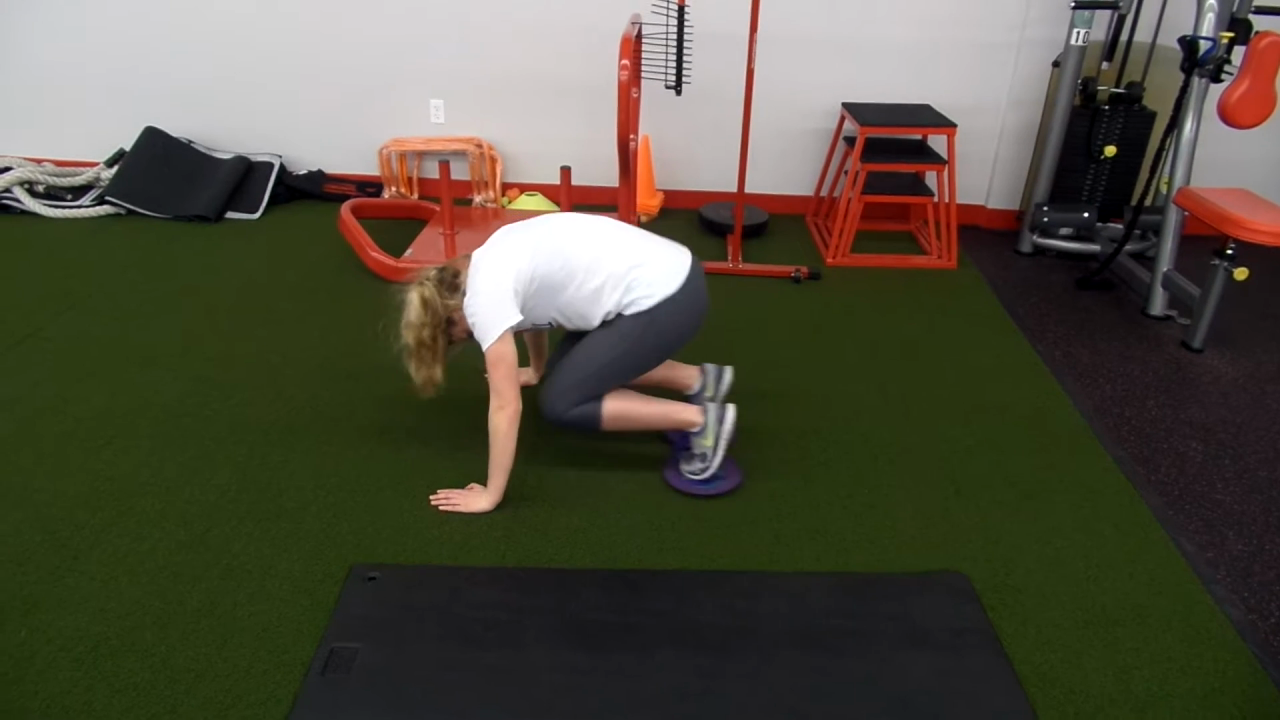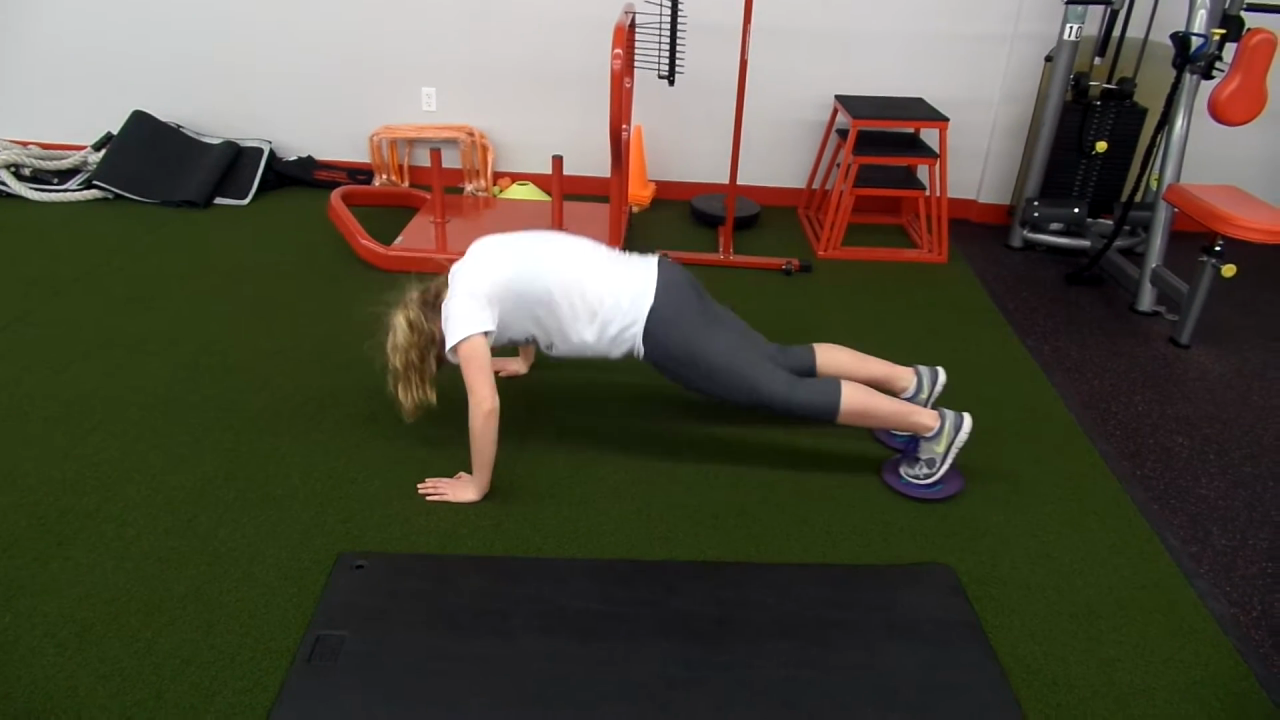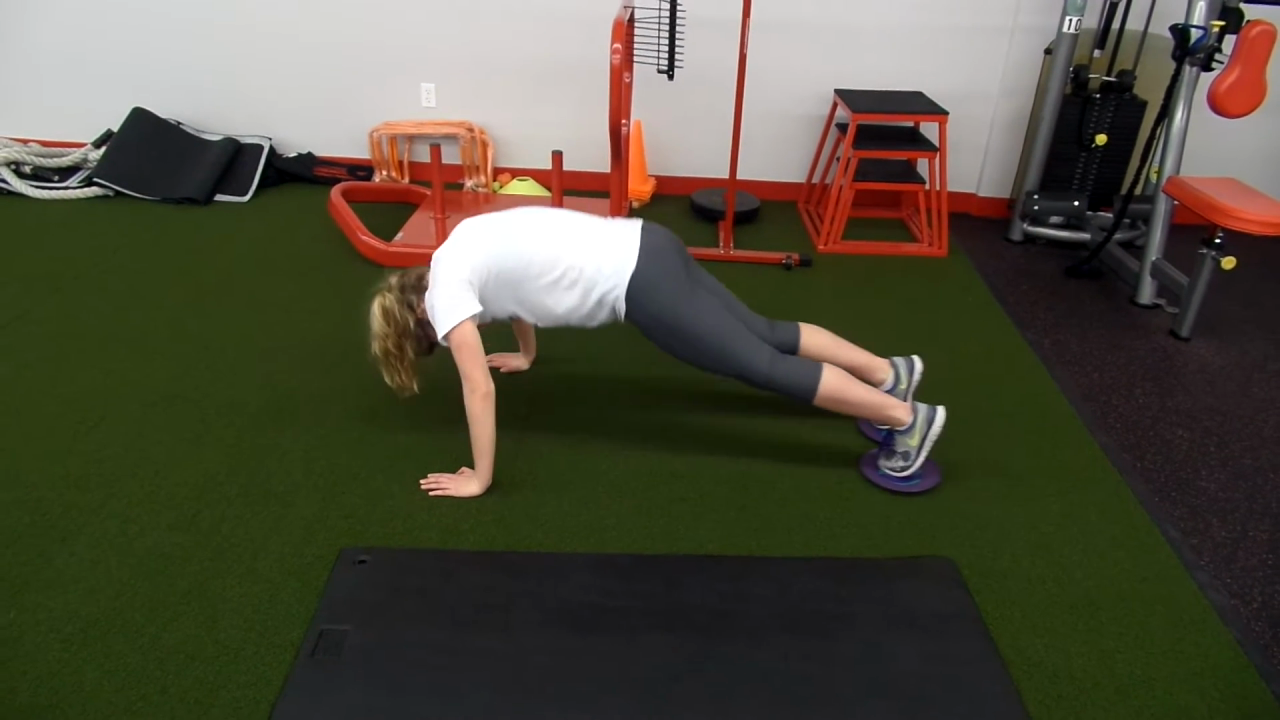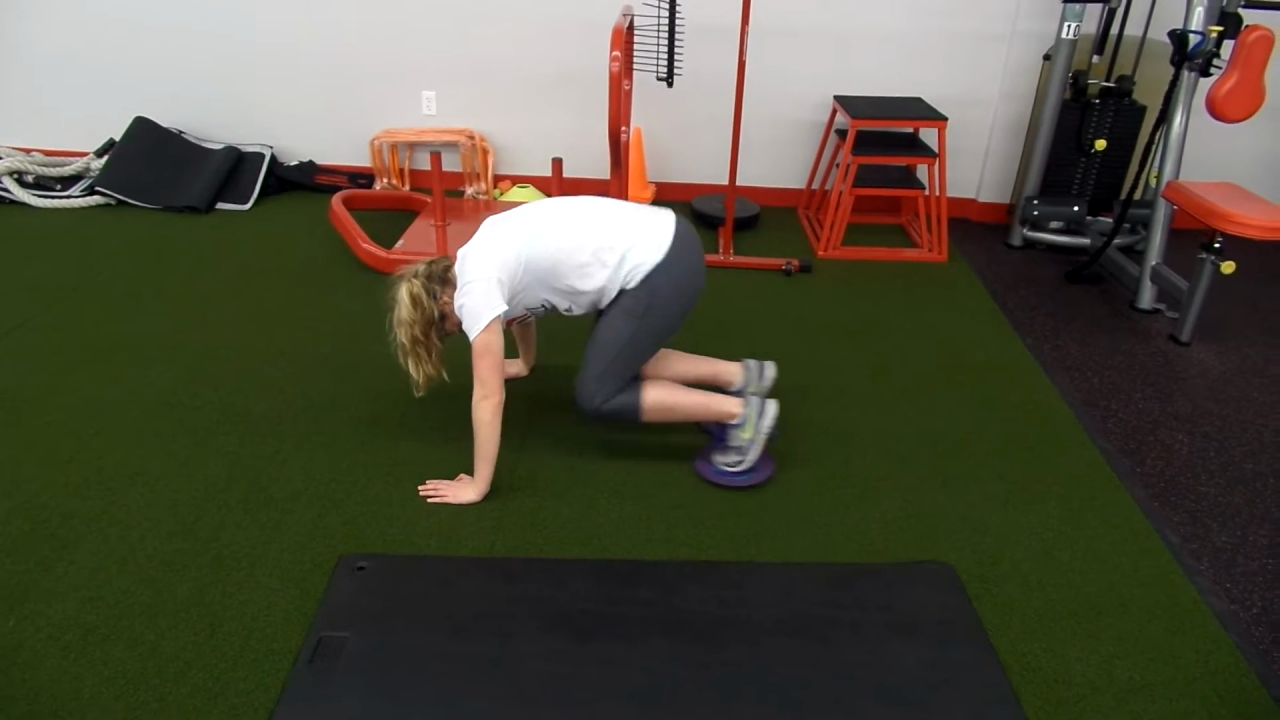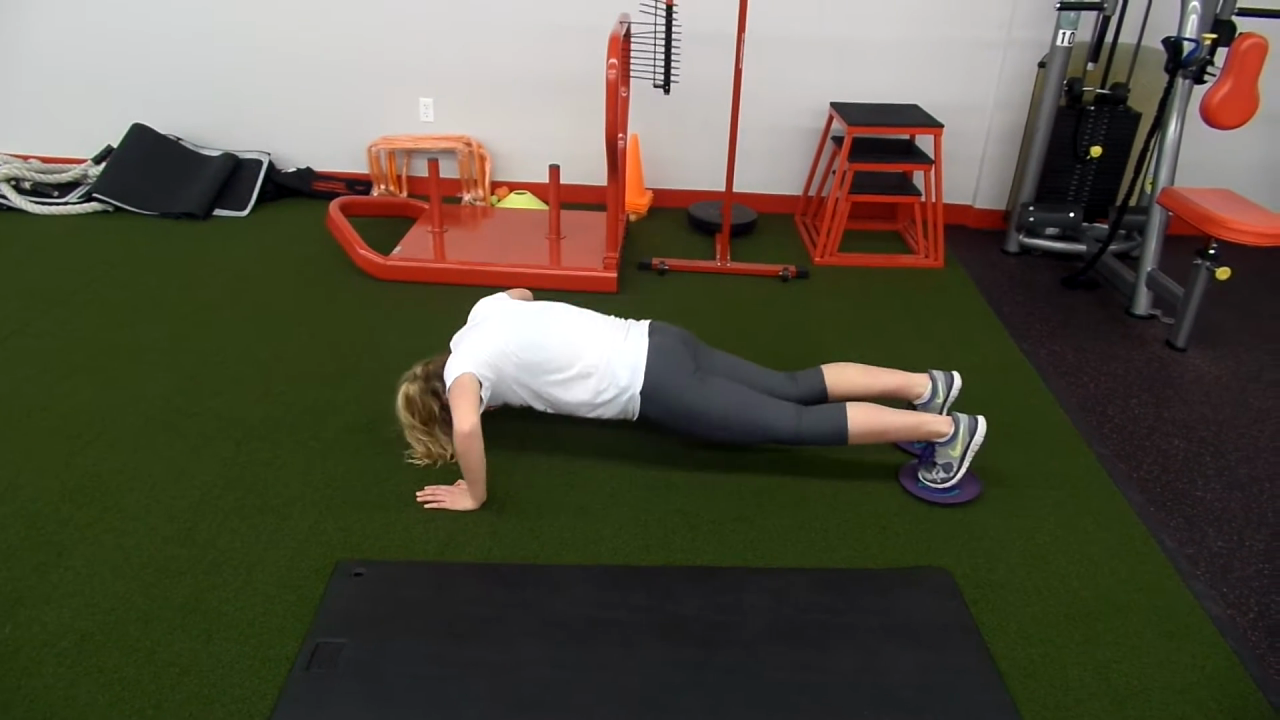
dt=1s
person 1, frame 1
left shoulder: (483, 295)
right shoulder: (491, 257)
left elbow: (506, 405)
left wrist: (490, 495)
right wrist: (537, 370)
left hip: (665, 300)
right hip: (667, 274)
left knee: (560, 403)
right knee: (571, 370)
left ankle: (698, 418)
right ankle: (695, 380)
person 1, frame 2
left shoulder: (461, 309)
right shoulder: (477, 259)
left elbow: (486, 405)
left wrist: (477, 485)
right wrist: (525, 354)
left hip: (652, 324)
right hip: (658, 283)
left knee: (779, 391)
right knee: (779, 361)
left ankle: (933, 423)
right ankle: (911, 380)
person 1, frame 3
left shoulder: (444, 294)
right shoulder: (460, 251)
left elbow: (478, 391)
left wrist: (479, 479)
right wrist: (525, 355)
left hip: (640, 279)
right hip: (646, 244)
left knee: (757, 363)
right knee: (761, 333)
left ankle: (909, 419)
right ankle: (891, 374)
person 1, frame 4
left shoulder: (472, 291)
right shoulder: (476, 258)
left elbow: (489, 397)
left wrist: (477, 486)
right wrist: (526, 361)
left hip: (658, 265)
right hip: (664, 239)
left knee: (598, 398)
right knee: (619, 366)
left ankle: (740, 412)
right ankle: (740, 375)
person 1, frame 5
left shoulder: (462, 369)
right shoulder: (482, 316)
left elbow: (467, 431)
right elbow: (524, 294)
left wrist: (473, 496)
left hip: (654, 382)
right hip: (657, 342)
left knee: (791, 422)
right knee: (791, 387)
left ankle: (945, 429)
right ankle: (929, 386)
